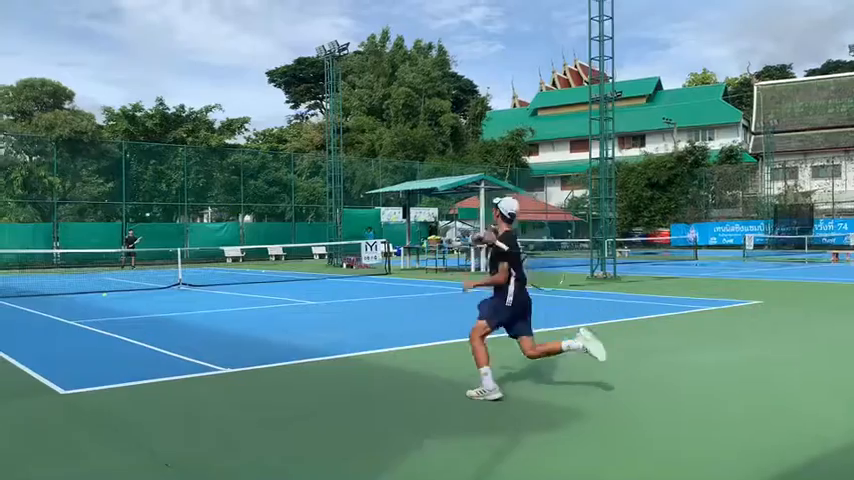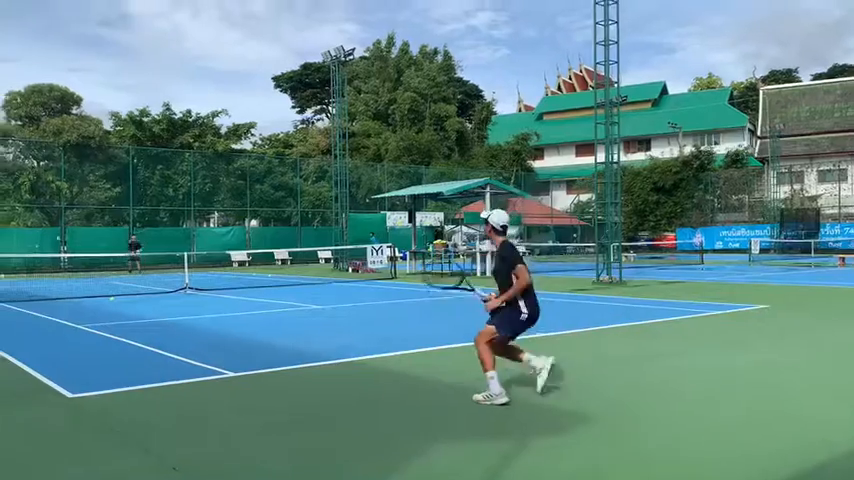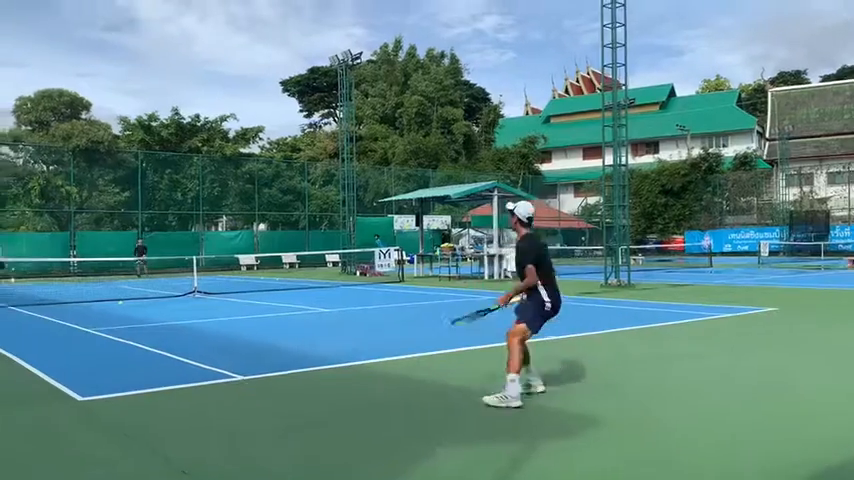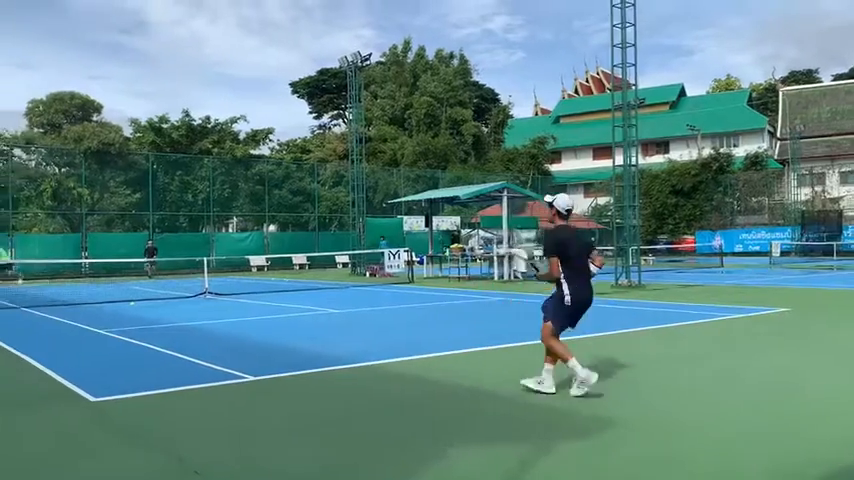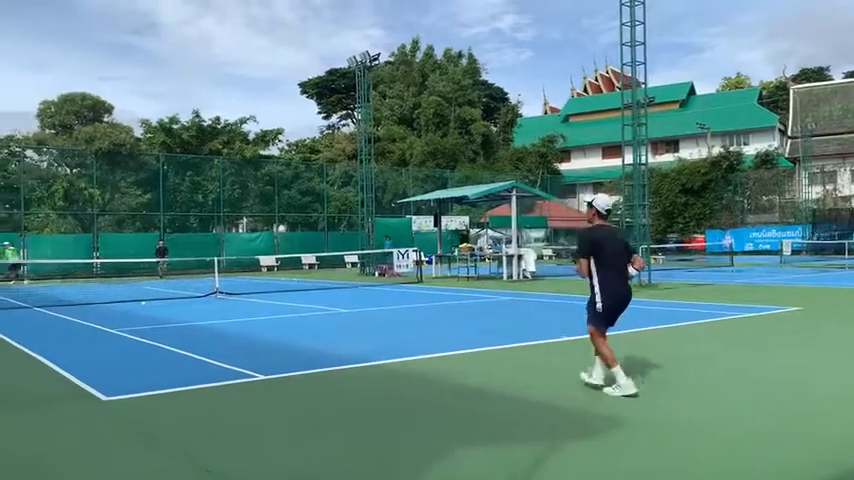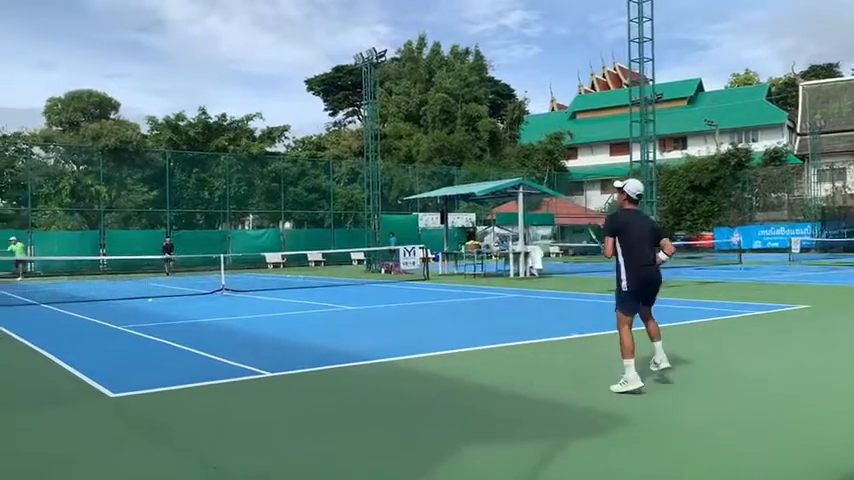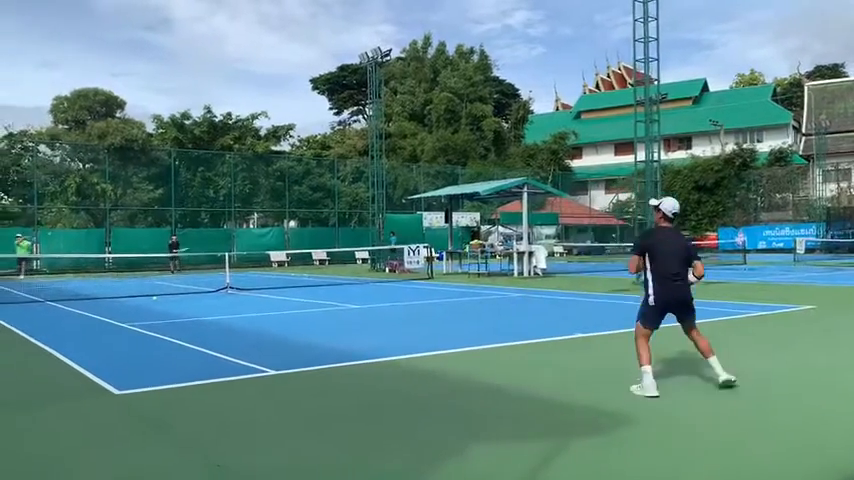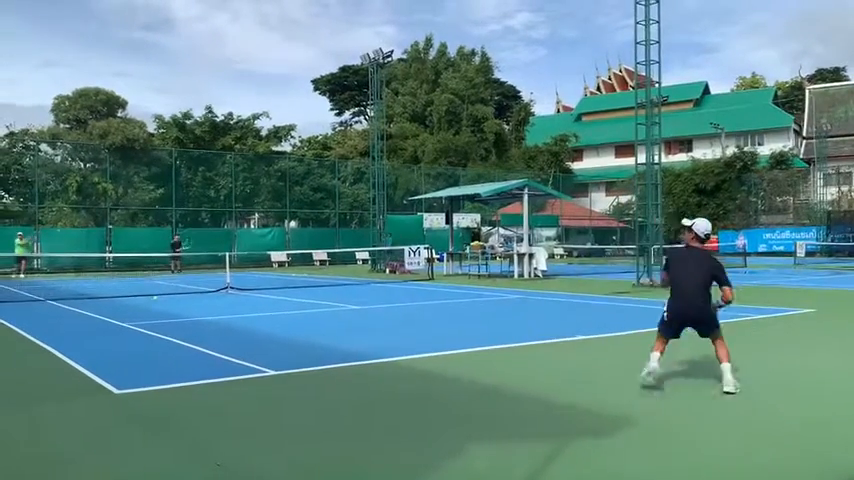
dt=0.2s
person 1, frame 1
left shoulder: (505, 240)
right shoulder: (504, 236)
left elbow: (501, 278)
left wrist: (475, 283)
right wrist: (482, 238)
left hip: (508, 298)
right hip: (519, 299)
left knee: (476, 335)
right knee: (532, 351)
left ankle: (489, 386)
right ankle: (580, 343)
person 1, frame 2
left shoulder: (506, 251)
right shoulder: (502, 250)
left elbow: (525, 280)
left wrist: (500, 299)
right wrist: (497, 298)
left hip: (523, 309)
right hip: (519, 308)
left knee: (482, 340)
right knee: (496, 345)
left ankle: (496, 392)
right ankle: (538, 362)
person 1, frame 3
left shoulder: (525, 244)
right shoulder: (533, 240)
left elbow: (532, 279)
right elbow: (546, 272)
left wrist: (509, 294)
left hip: (545, 301)
right hip: (544, 298)
left knee: (514, 337)
right knee: (516, 337)
left ankle: (511, 394)
right ankle: (533, 380)
person 1, frame 4
left shoulder: (551, 235)
right shoulder: (578, 235)
left elbow: (555, 273)
right elbow: (598, 262)
left wrist: (541, 275)
left hip: (569, 295)
right hip: (583, 294)
left knee: (548, 336)
right knee: (551, 333)
left ankle: (583, 375)
right ankle: (546, 380)
person 1, frame 5
left shoulder: (587, 235)
right shoulder: (618, 235)
left elbow: (584, 272)
right elbow: (639, 264)
left wrist: (579, 268)
left hip: (605, 295)
right hip: (624, 294)
left knee: (596, 336)
right knee: (598, 332)
left ankle: (624, 383)
right ankle: (597, 375)
person 1, frame 6
left shoulder: (614, 219)
right shoulder: (648, 221)
left elbow: (609, 253)
right elbow: (669, 249)
left wrist: (614, 246)
left hip: (630, 279)
right hip: (653, 277)
left knee: (624, 325)
right knee: (646, 315)
left ankle: (631, 377)
right ankle: (660, 357)
person 1, frame 7
left shoulder: (647, 236)
right shoulder: (683, 241)
left elbow: (633, 269)
right elbow: (699, 272)
left hip: (658, 294)
right hip: (682, 295)
left knee: (641, 336)
right knee: (693, 332)
left ankle: (648, 383)
right ankle: (720, 373)
person 1, frame 8
left shoulder: (674, 254)
right shoulder: (713, 262)
left elbow: (665, 281)
right elbow: (728, 296)
right wrist: (717, 305)
left hip: (676, 310)
right hip: (703, 312)
left knee: (661, 339)
right knee: (718, 340)
left ankle: (653, 366)
right ankle: (728, 380)
